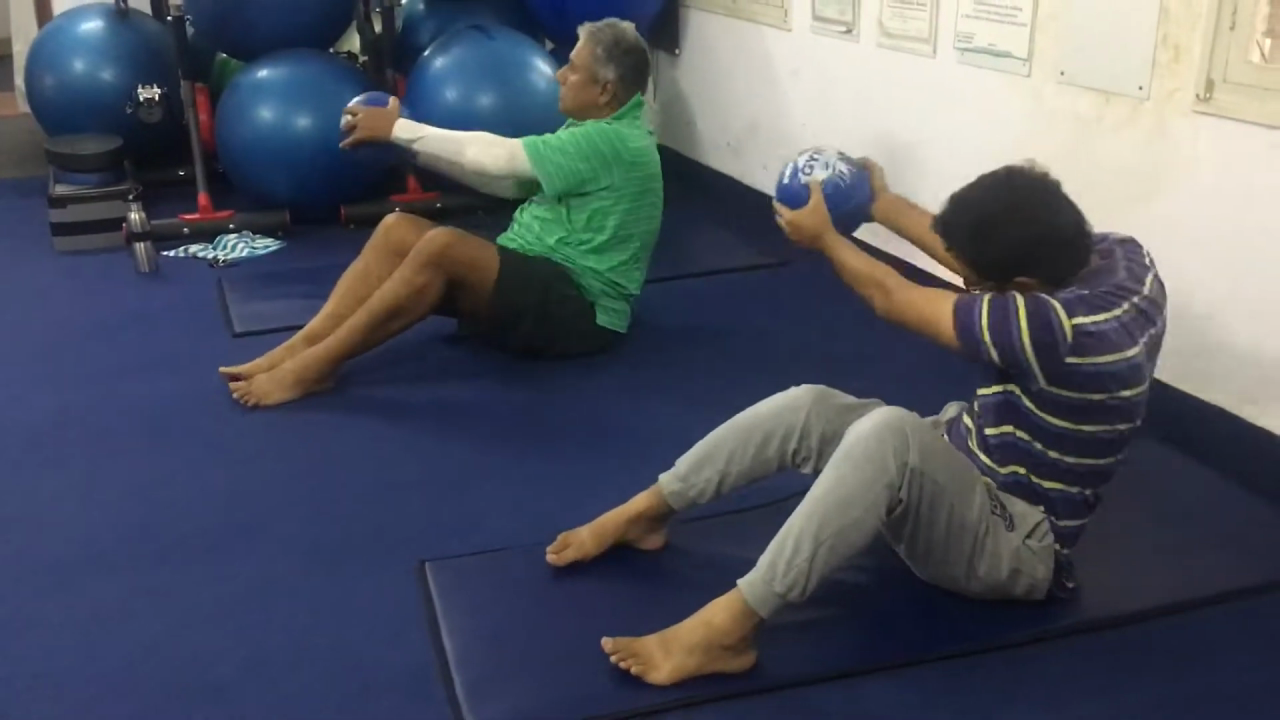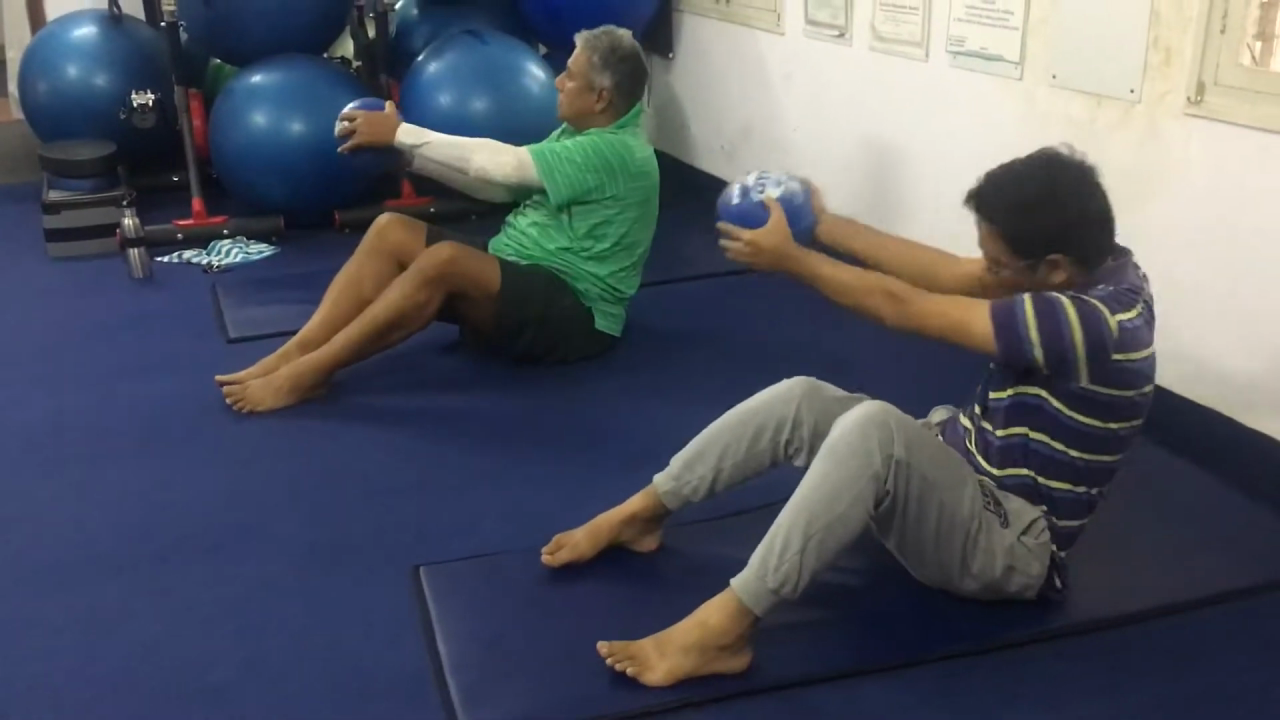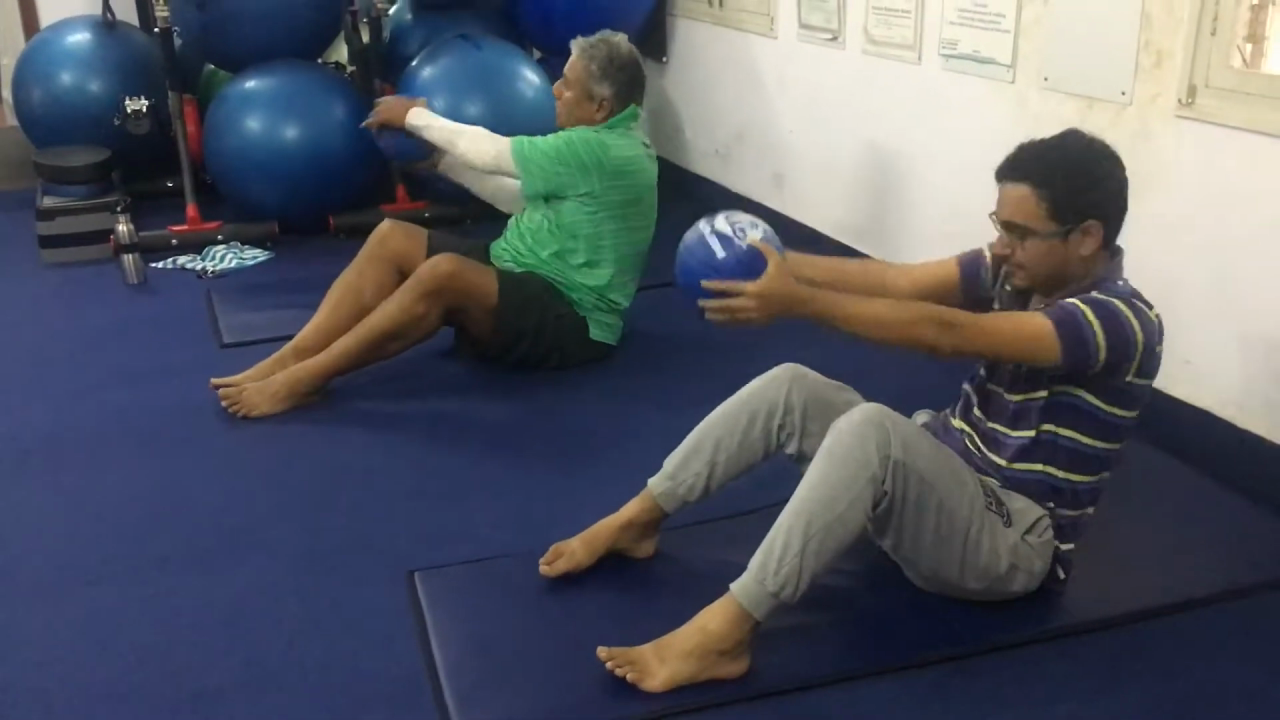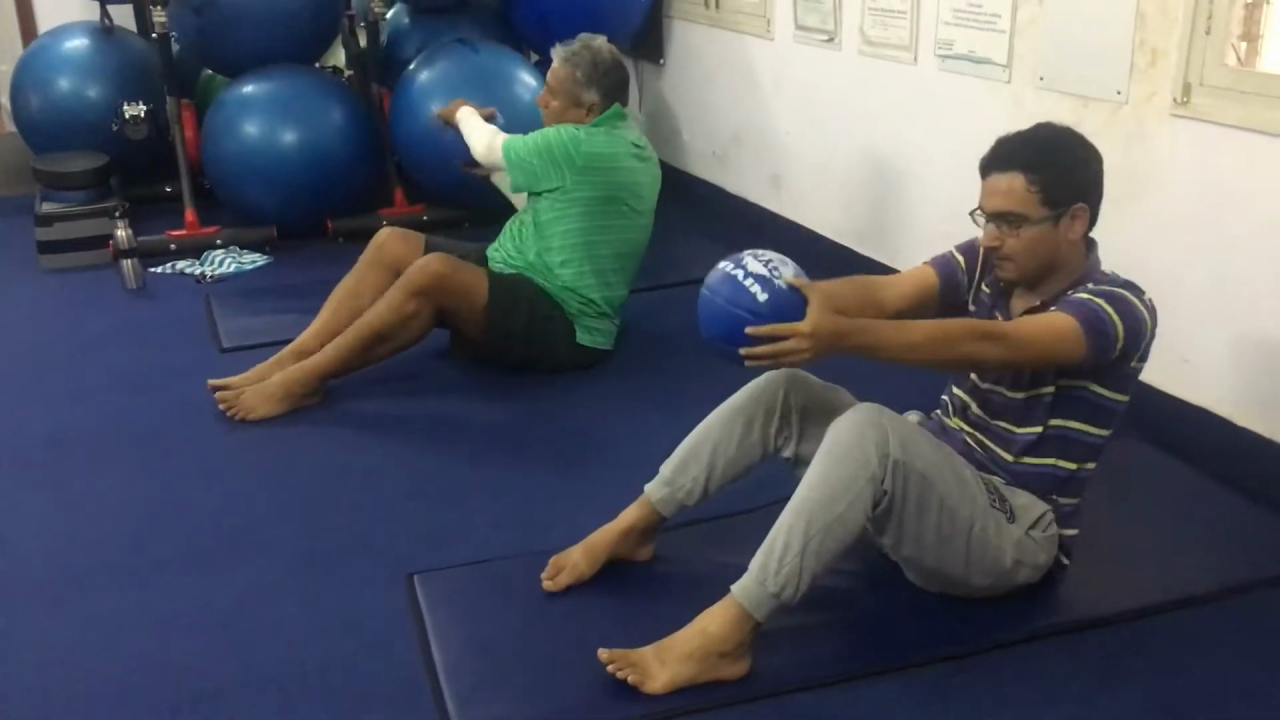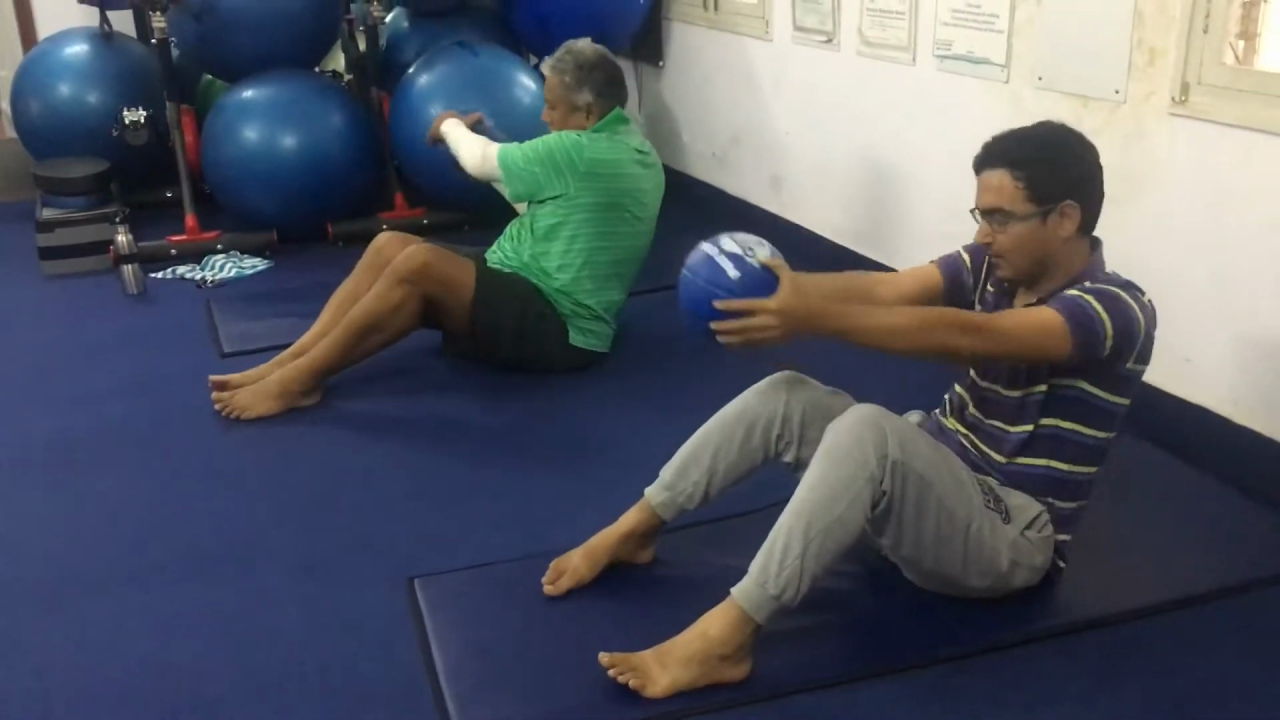
dt=0.2s
person 1, frame 1
left shoulder: (1048, 326)
right shoulder: (1119, 258)
left elbow: (892, 297)
right elbow: (984, 263)
left wrist: (823, 237)
right wrist: (881, 205)
left hip: (1014, 545)
right hip: (967, 469)
left knee: (888, 432)
right knee: (809, 408)
left ankle: (727, 629)
right ankle: (643, 513)
person 1, frame 2
left shoulder: (1080, 324)
right shoulder: (1101, 264)
left elbow: (904, 306)
right elbow: (954, 278)
left wrist: (788, 257)
right wrist: (826, 224)
left hip: (1009, 544)
right hip: (962, 468)
left knee: (873, 427)
right knee: (800, 400)
left ankle: (722, 628)
right ankle: (638, 515)
person 1, frame 3
left shoulder: (1122, 322)
right shoulder: (1023, 267)
left elbow: (945, 332)
right elbow: (898, 282)
left wrist: (797, 301)
right wrist: (779, 264)
left hip: (1009, 541)
right hip: (946, 471)
left knee: (870, 430)
right knee: (790, 387)
left ankle: (722, 634)
right ankle: (633, 521)
person 1, frame 4
left shoulder: (1121, 311)
right shoulder: (985, 264)
left elbow: (986, 344)
right elbow: (888, 295)
left wrist: (841, 335)
left hip: (1008, 533)
right hip: (936, 472)
left knee: (867, 430)
right knee: (784, 391)
left ankle: (723, 635)
right ankle: (632, 527)
person 1, frame 5
left shoulder: (1117, 311)
right shoulder: (992, 266)
left elbow: (966, 336)
right elbow: (887, 290)
left wrist: (812, 317)
right wrist: (784, 287)
left hip: (1007, 535)
right hip: (935, 473)
left knee: (867, 431)
right knee: (784, 397)
left ankle: (724, 637)
right ankle: (631, 531)
person 2, frame 1
left shoulder: (610, 143)
right shoulder: (602, 128)
left elbow: (501, 157)
right elbow: (514, 180)
left wrist: (399, 129)
right wrist: (416, 149)
left hip: (578, 310)
right hip: (536, 274)
left knee: (443, 245)
right knee: (397, 230)
left ankle: (315, 367)
right ankle: (303, 346)
person 2, frame 2
left shoulder: (614, 153)
right shoulder: (584, 134)
left elbow: (502, 165)
right elbow: (504, 187)
left wrist: (401, 134)
right wrist: (408, 155)
left hip: (573, 315)
left knee: (444, 261)
right knee: (390, 232)
left ankle: (310, 373)
right ankle: (295, 353)
person 2, frame 3
left shoulder: (600, 152)
right shoulder: (603, 140)
left elbow: (490, 153)
right elbow: (524, 201)
left wrist: (413, 116)
right wrist: (441, 162)
left hip: (568, 322)
left knee: (443, 272)
right knee: (392, 238)
left ankle: (305, 379)
right ankle: (292, 359)
person 2, frame 4
left shoulder: (577, 146)
right shoulder: (624, 143)
left elbow: (490, 149)
left wrist: (464, 114)
right wrist: (494, 172)
left hip: (563, 326)
left knee: (434, 272)
right knee: (391, 244)
left ankle: (302, 382)
right ankle: (290, 360)
person 2, frame 5
left shoulder: (577, 153)
right shoulder: (633, 150)
left elbow: (483, 161)
left wrist: (449, 125)
right wrist: (496, 178)
left hip: (556, 328)
right hip: (540, 296)
left knee: (420, 262)
right knee: (389, 247)
left ankle: (299, 382)
right ankle: (290, 362)
